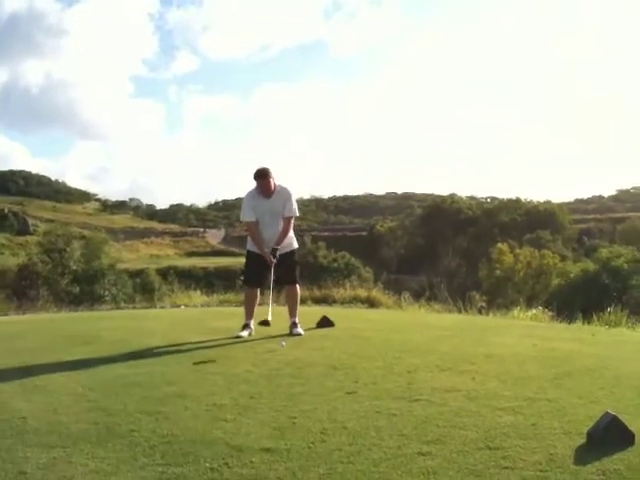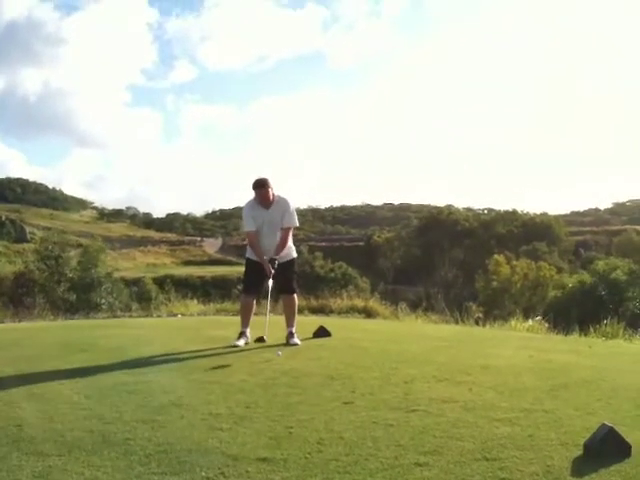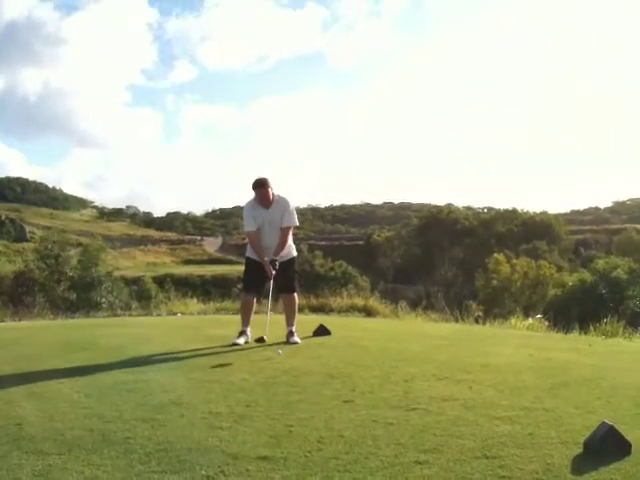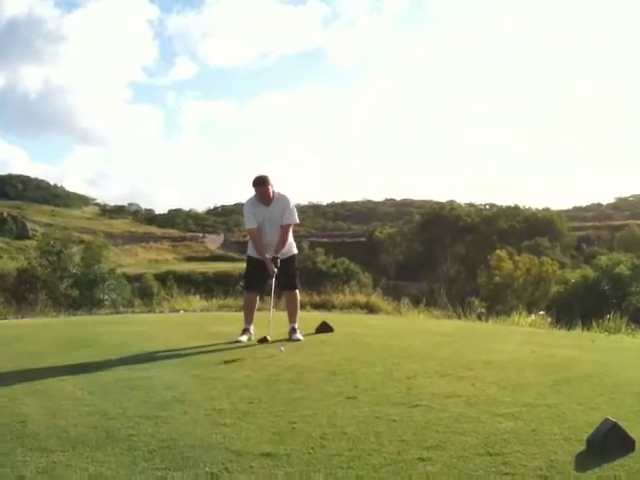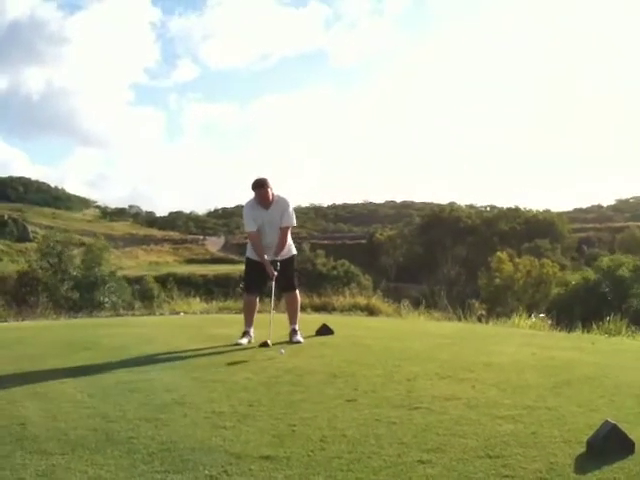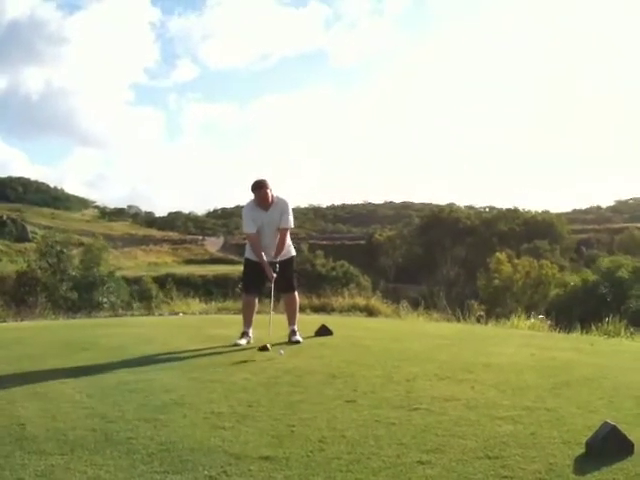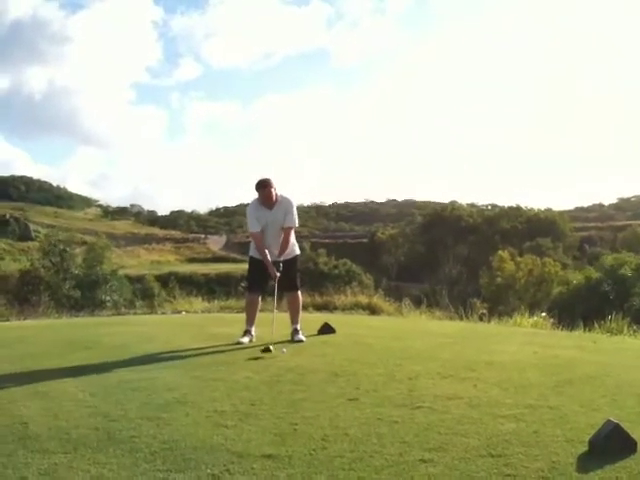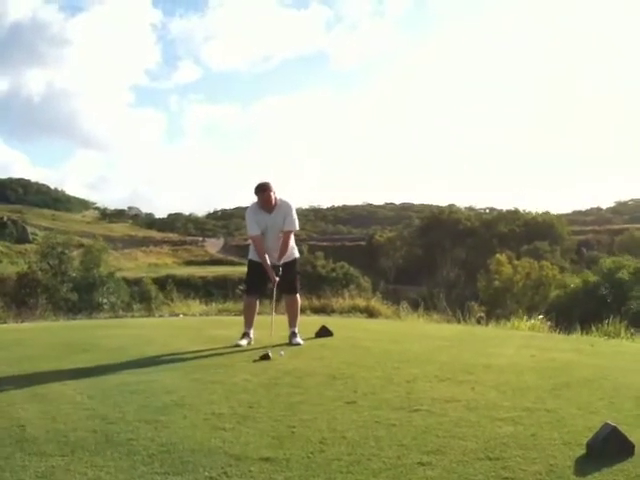
dt=0.1s
person 1, frame 1
left shoulder: (286, 194)
right shoulder: (249, 198)
left elbow: (288, 223)
right elbow: (251, 228)
left wrist: (276, 247)
right wrist: (265, 251)
left hip: (285, 247)
right hip: (257, 249)
left knee: (292, 283)
right knee: (251, 286)
left ankle: (294, 322)
right ankle: (248, 324)
person 1, frame 2
left shoulder: (285, 205)
right shoulder: (248, 208)
left elbow: (286, 234)
right elbow: (252, 238)
left wrist: (275, 257)
right wrist: (264, 262)
left hip: (284, 256)
right hip: (256, 257)
left knee: (289, 293)
right knee: (248, 294)
left ankle: (291, 332)
right ankle: (244, 333)
person 1, frame 3
left shoulder: (285, 204)
right shoulder: (249, 208)
left elbow: (286, 233)
right elbow: (253, 238)
left wrist: (275, 258)
right wrist: (265, 262)
left hip: (284, 255)
right hip: (256, 256)
left knee: (290, 292)
right knee: (248, 292)
left ankle: (291, 331)
right ankle: (244, 331)
person 1, frame 4
left shoulder: (285, 202)
right shoulder: (249, 206)
left elbow: (286, 231)
right elbow: (254, 236)
left wrist: (276, 255)
right wrist: (266, 260)
left hip: (285, 252)
right hip: (257, 254)
left knee: (291, 289)
right knee: (251, 290)
left ankle: (293, 328)
right ankle: (248, 329)
person 1, frame 5
left shoulder: (284, 204)
right shoulder: (249, 208)
left elbow: (285, 233)
right elbow: (253, 239)
left wrist: (275, 258)
right wrist: (266, 263)
left hip: (284, 254)
right hip: (256, 256)
left knee: (291, 290)
right knee: (250, 292)
left ankle: (294, 330)
right ankle: (248, 332)
person 1, frame 6
left shoulder: (283, 205)
right shoulder: (248, 210)
left elbow: (283, 235)
right elbow: (253, 240)
left wrist: (275, 260)
right wrist: (265, 265)
left hip: (283, 255)
right hip: (255, 257)
left knee: (290, 291)
right knee: (249, 293)
left ankle: (293, 330)
right ankle: (247, 332)
person 1, frame 7
left shoulder: (288, 204)
right shoulder: (252, 208)
left elbow: (287, 234)
right elbow: (257, 239)
left wrist: (279, 259)
right wrist: (269, 264)
left hip: (287, 253)
right hip: (260, 255)
left knee: (293, 290)
right knee: (253, 291)
left ankle: (296, 329)
right ankle: (249, 331)
person 1, frame 8
left shoulder: (287, 208)
right shoulder: (251, 212)
left elbow: (287, 237)
right elbow: (258, 243)
left wrist: (278, 263)
right wrist: (269, 268)
left hip: (286, 257)
right hip: (259, 258)
left knee: (292, 293)
right knee: (251, 294)
left ankle: (294, 332)
right ankle: (248, 333)
